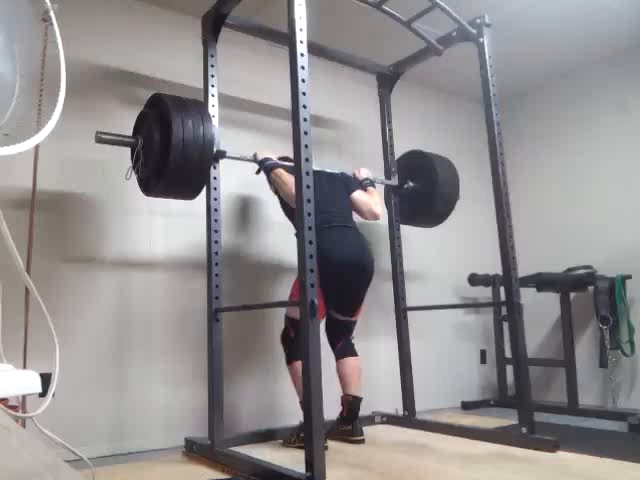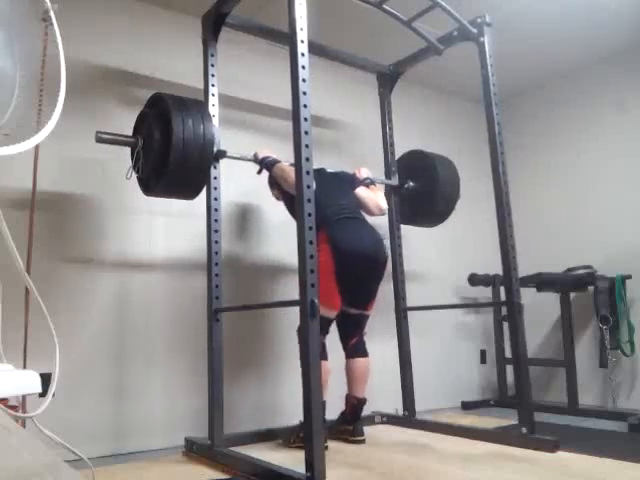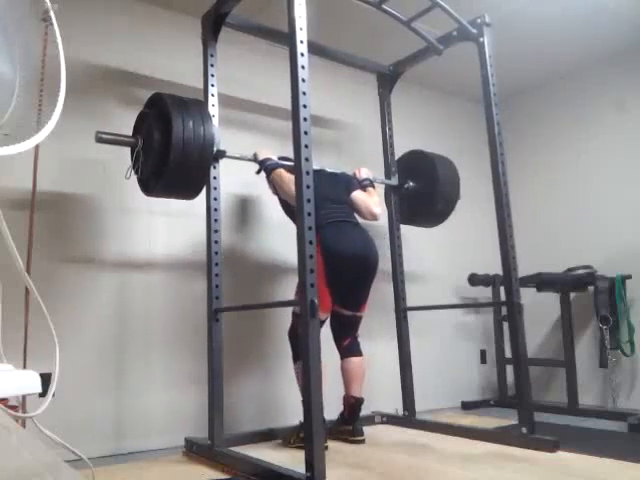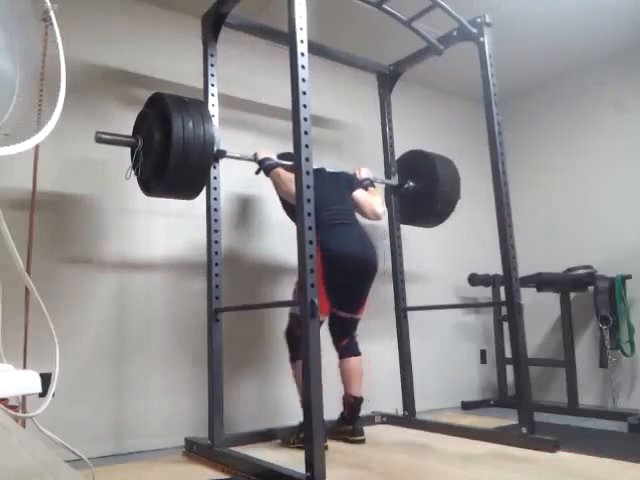
dt=0.7s
person 1, frame 1
left shoulder: (286, 176)
right shoulder: (340, 178)
left elbow: (295, 195)
right elbow: (374, 211)
left wrist: (268, 164)
right wrist: (366, 181)
left hip: (328, 252)
right hip: (361, 253)
left knee: (294, 338)
right knee: (342, 338)
right ankle: (350, 422)
person 1, frame 2
left shoulder: (287, 180)
right shoulder: (341, 177)
left elbow: (297, 180)
right elbow: (380, 206)
left wrist: (268, 162)
right wrist: (366, 180)
left hip: (340, 245)
right hip: (374, 245)
right knee: (353, 336)
right ankle: (352, 421)
person 1, frame 3
left shoulder: (284, 177)
right shoulder: (340, 178)
left elbow: (295, 193)
right elbow: (374, 211)
left wrist: (268, 163)
right wrist: (366, 182)
left hip: (332, 247)
right hip: (366, 248)
left knee: (302, 335)
right knee: (347, 336)
right ankle: (351, 422)
person 1, frame 4
left shoulder: (288, 177)
right shoulder: (342, 177)
left elbow: (294, 192)
right elbow: (377, 211)
left wrist: (268, 163)
right wrist: (366, 182)
left hip: (331, 251)
right hip: (365, 250)
left knee: (299, 335)
right knee: (345, 338)
right ankle: (351, 421)
